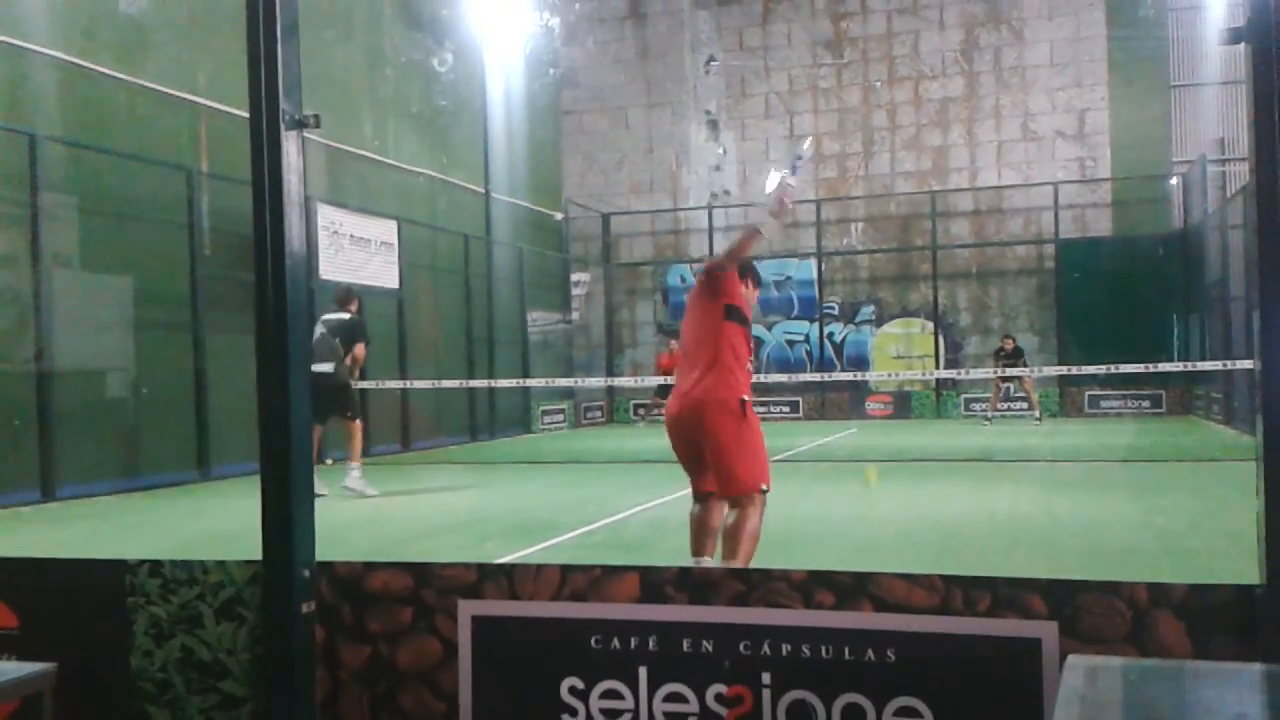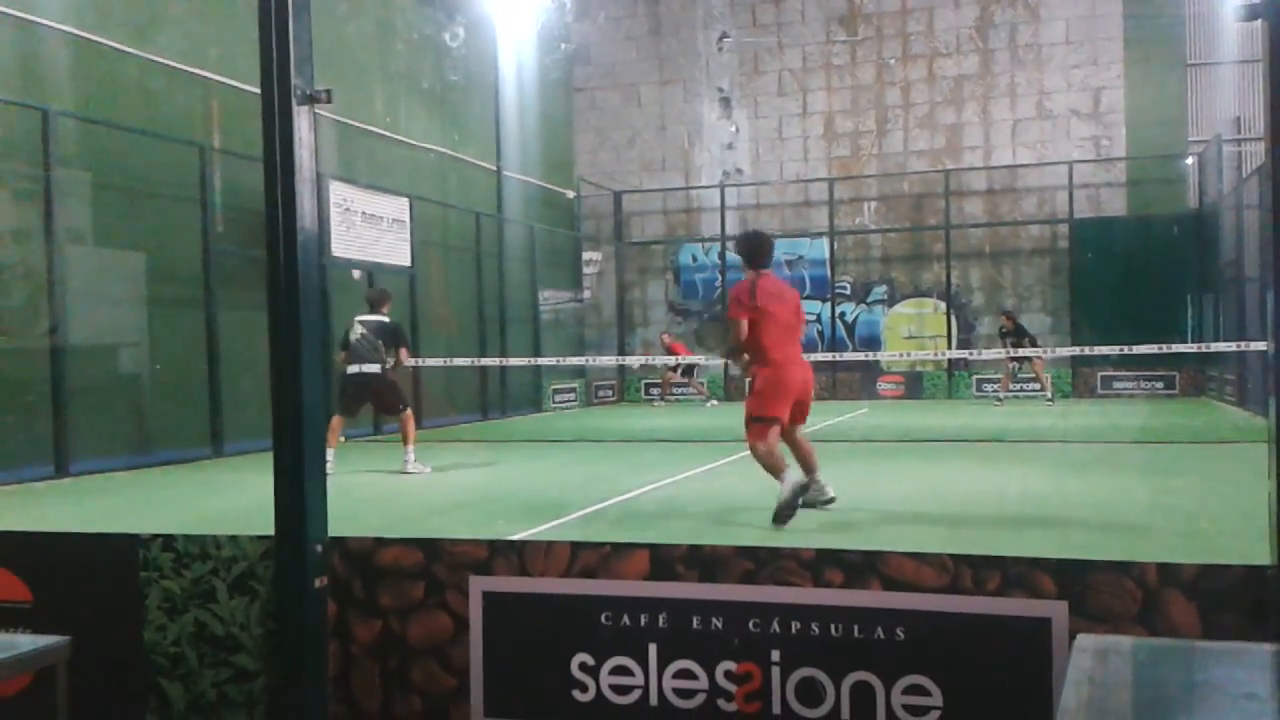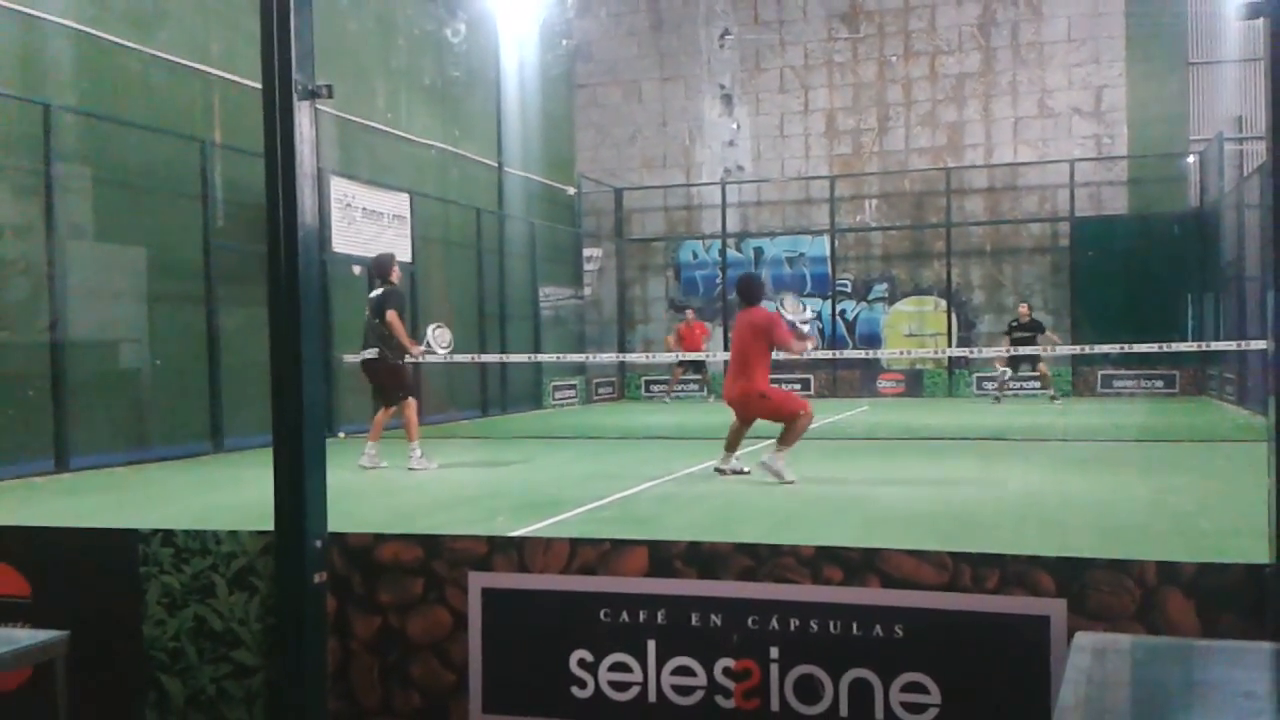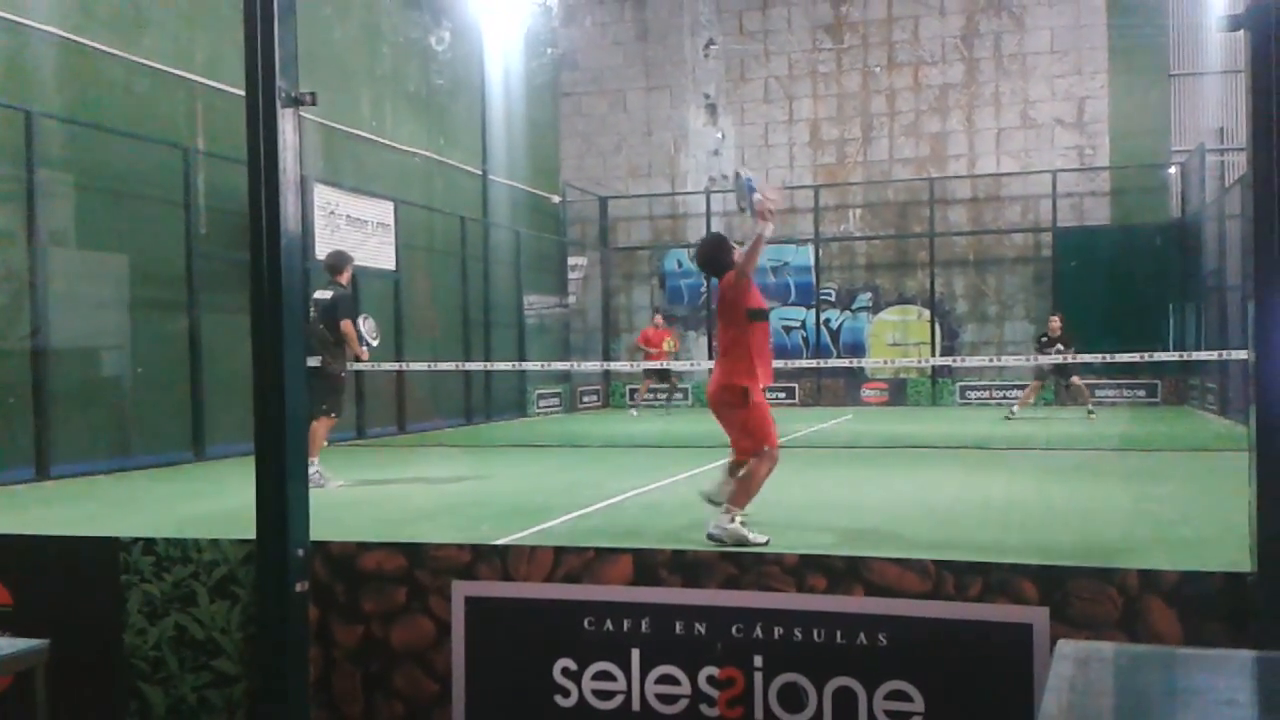
dt=1s
person 1, frame 1
left shoulder: (705, 305)
right shoulder: (716, 284)
right elbow: (726, 261)
left hip: (682, 409)
right hip: (722, 405)
left knee: (712, 497)
right knee: (750, 505)
person 1, frame 2
left shoulder: (744, 289)
right shoulder: (789, 290)
left elbow: (740, 336)
left wrist: (735, 355)
left hip: (773, 375)
right hip: (801, 371)
left knee: (760, 442)
right knee: (791, 431)
left ankle: (792, 482)
right ankle: (818, 488)
person 1, frame 3
left shoulder: (742, 319)
right shoulder: (769, 317)
right elbow: (788, 346)
left wrist: (796, 333)
right wrist: (808, 344)
left hip: (733, 390)
right hip: (754, 390)
left knee: (745, 419)
right knee: (804, 413)
left ankle: (727, 461)
right ankle: (774, 459)
person 1, frame 4
left shoulder: (735, 287)
right shoulder: (733, 285)
left elbow: (752, 255)
right elbow: (747, 261)
left wrist: (766, 219)
right wrist: (765, 225)
left hip: (735, 385)
right hip: (738, 388)
left knee: (757, 445)
right knee: (765, 455)
left ankle: (725, 489)
right ankle: (725, 522)
person 2, frame 1
left shoulder: (322, 320)
right shoulder: (356, 321)
left elbow: (312, 350)
right elbow: (359, 353)
right wrist: (354, 370)
left hip: (313, 375)
right hip: (333, 376)
left knee: (315, 428)
right knee: (355, 425)
left ankle: (311, 480)
right ankle: (354, 476)
person 2, frame 2
left shoulder: (354, 324)
right shoulder: (393, 326)
left elbow: (342, 357)
right elbow: (403, 359)
right wrist: (389, 370)
left hip: (352, 375)
right hip: (377, 374)
left knee: (340, 416)
right knee: (406, 415)
left ankle: (327, 461)
right ankle: (410, 461)
person 2, frame 3
left shoulder: (376, 294)
right shoulder: (394, 292)
right elbow: (391, 318)
left wrist: (407, 347)
right wrist: (409, 346)
left hip: (372, 356)
right hip: (385, 357)
left knee: (388, 405)
right knee: (408, 403)
left ankle: (369, 454)
right ankle: (415, 455)
person 2, frame 4
left shoulder: (317, 295)
right shoulder: (343, 296)
right elbow: (346, 327)
right wrist: (359, 351)
left hip: (314, 361)
right hip: (330, 364)
left knee: (324, 416)
right knee: (324, 416)
left ankle: (313, 465)
right ankle: (312, 471)
